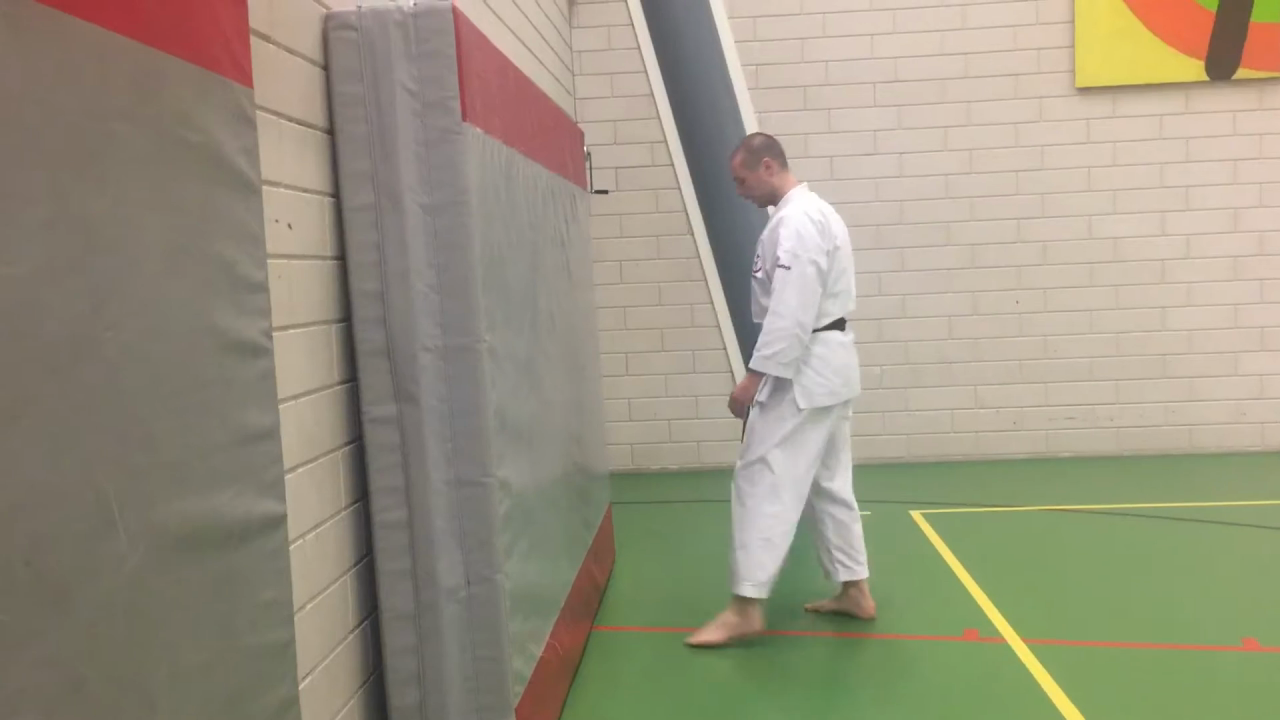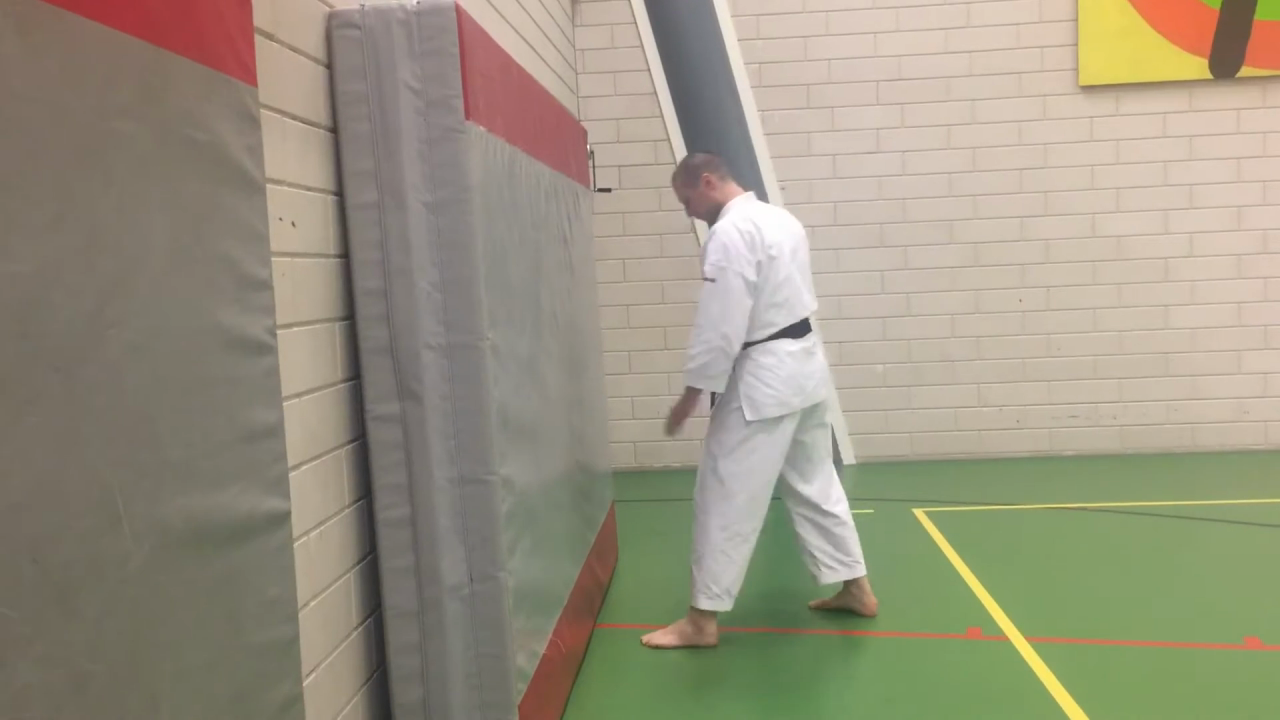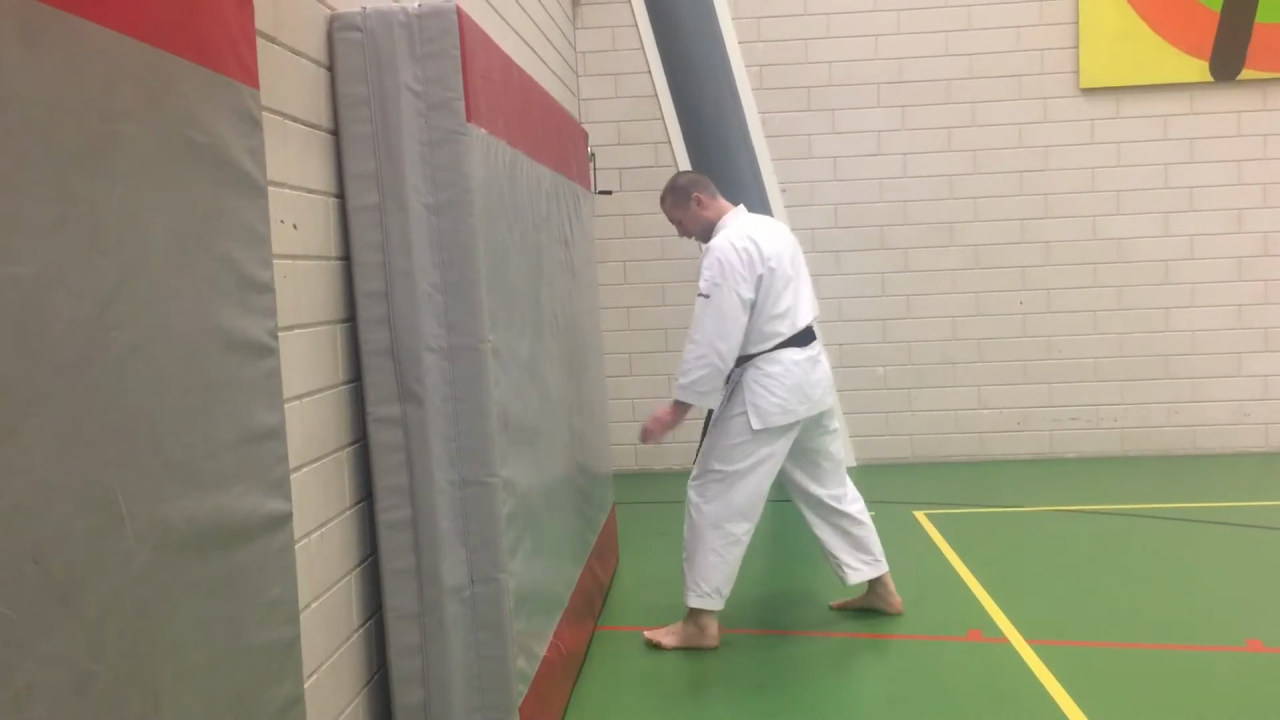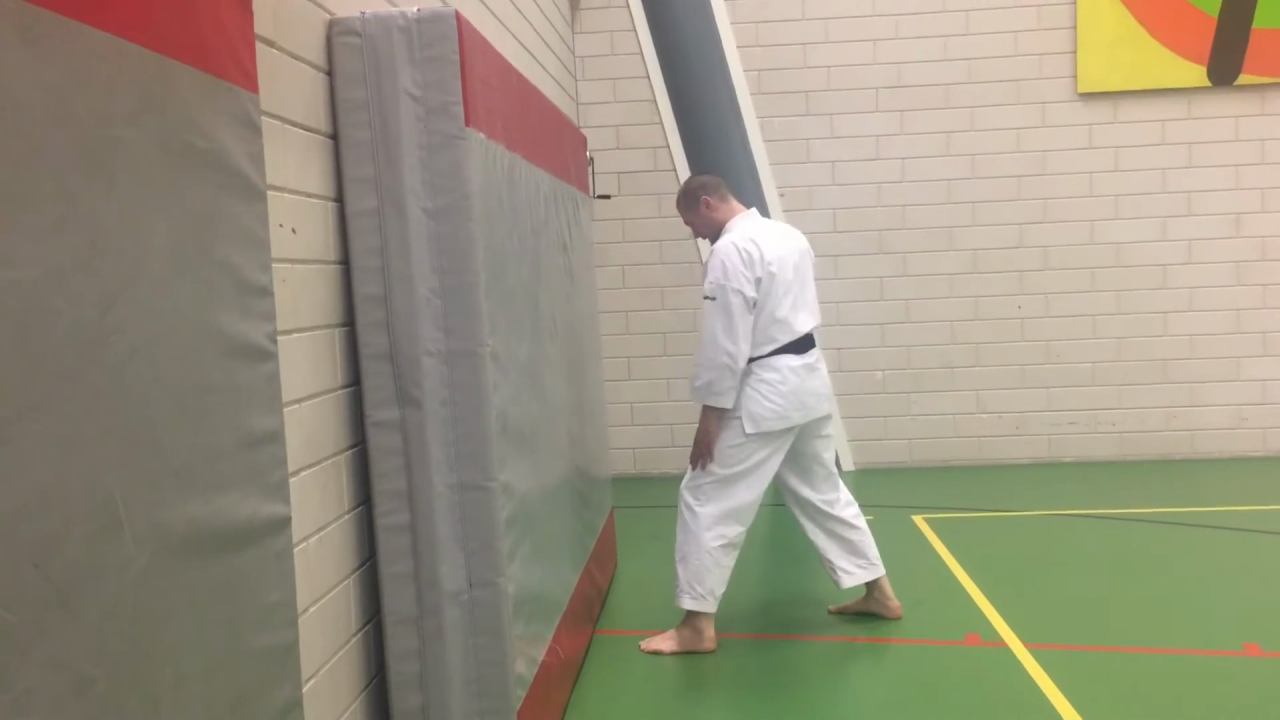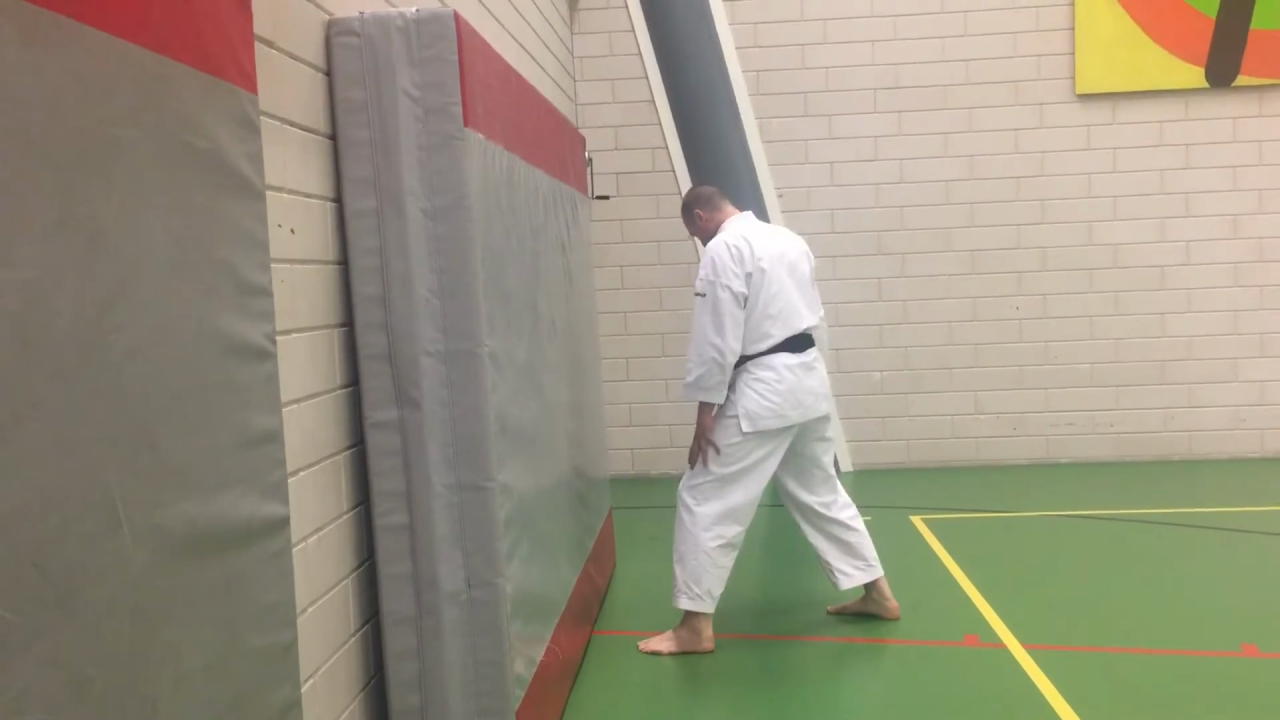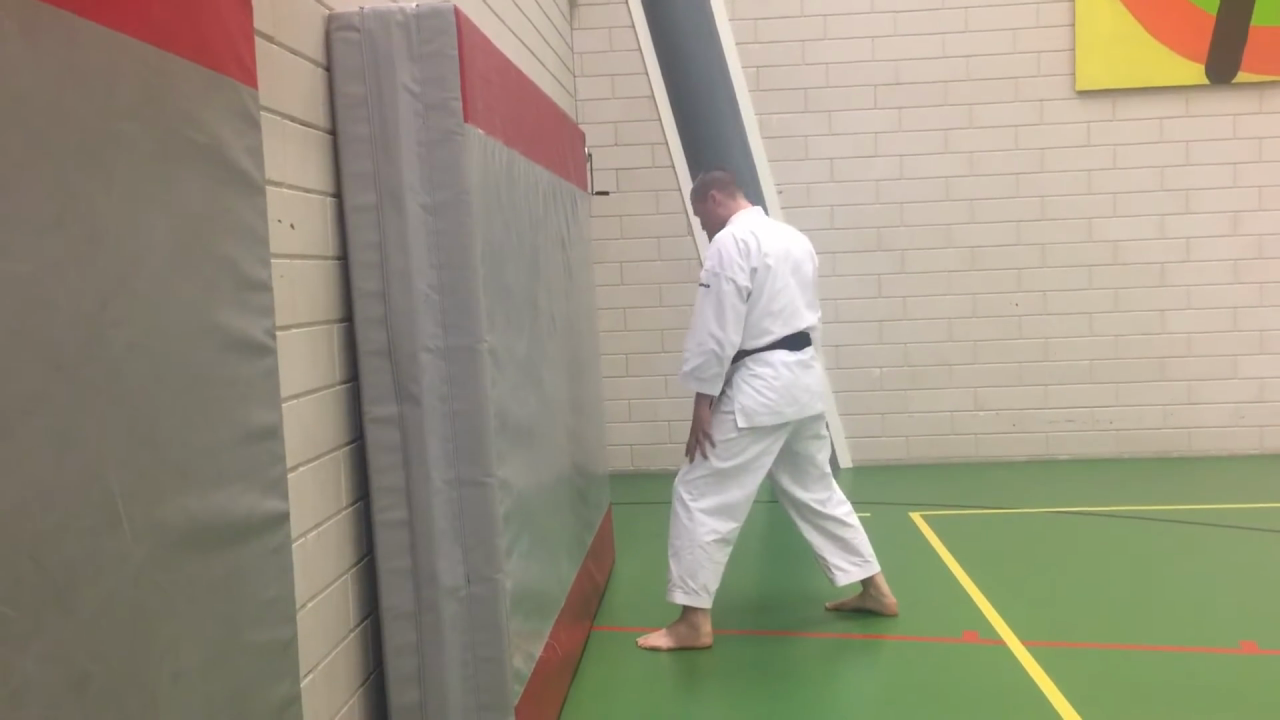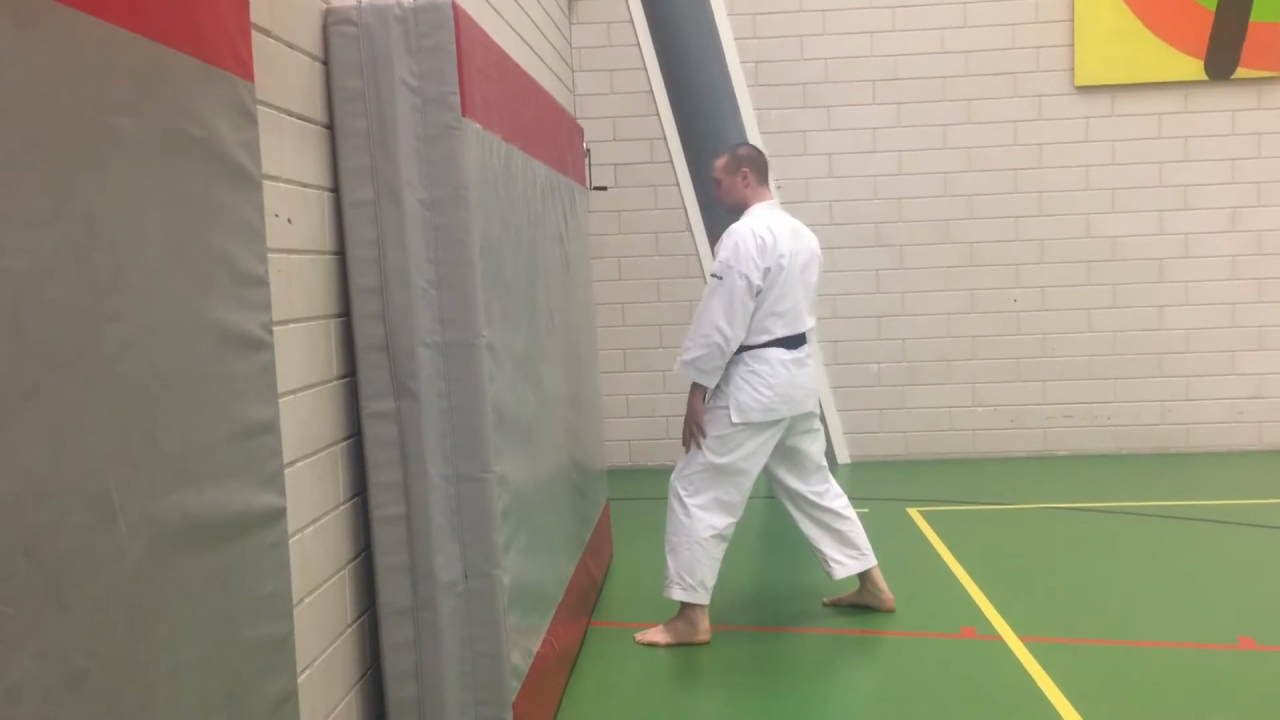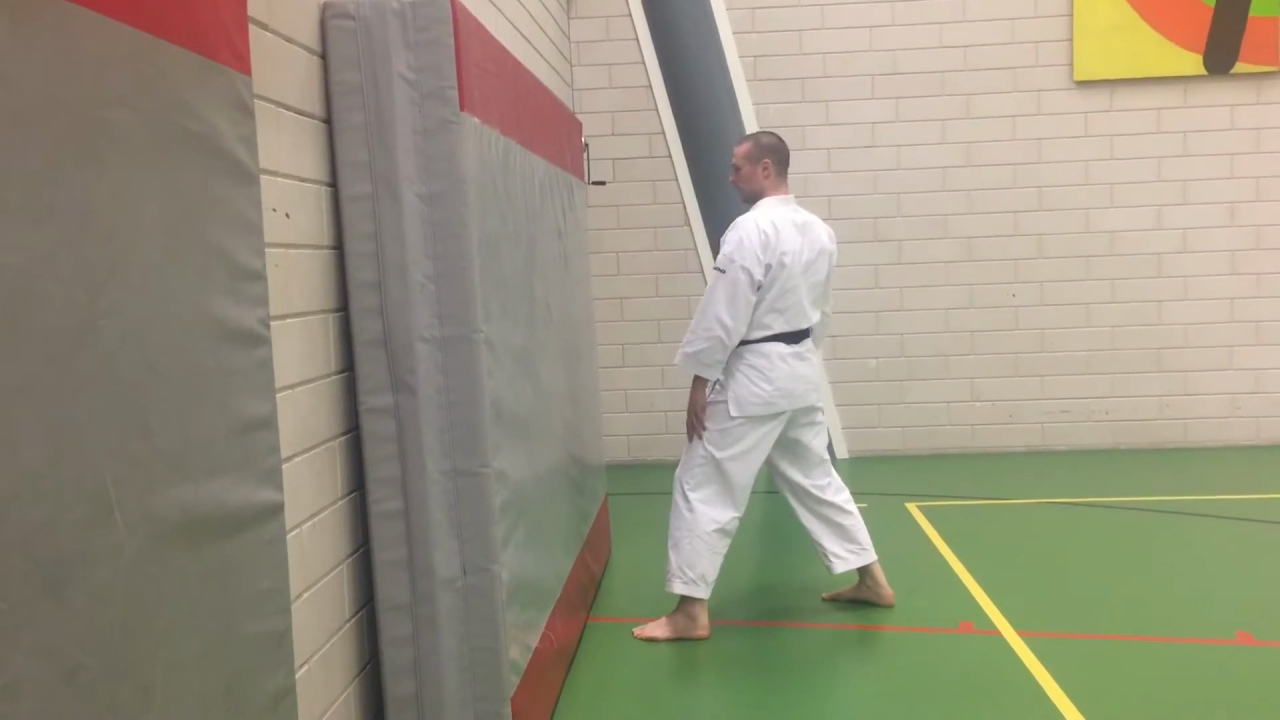
dt=0.3s
person 1, frame 1
left shoulder: (794, 221)
right shoulder: (818, 212)
left elbow: (789, 314)
left wrist: (755, 377)
right wrist: (765, 374)
left hip: (808, 368)
right hip: (832, 361)
left knee: (764, 481)
right knee: (831, 482)
left ankle: (745, 606)
right ankle: (855, 591)
person 1, frame 2
left shoulder: (730, 234)
right shoulder: (781, 219)
left elbow: (719, 327)
left wrist: (692, 394)
left hip: (765, 375)
right hip: (804, 363)
left knee: (724, 493)
right knee: (814, 483)
left ankle: (702, 619)
right ankle: (855, 588)
person 1, frame 3
left shoulder: (725, 250)
right shoulder: (772, 229)
left elbow: (713, 341)
left wrist: (678, 407)
left hip: (769, 384)
right hip: (809, 371)
left knee: (716, 497)
right knee: (828, 487)
left ankle: (701, 619)
right ankle: (880, 587)
person 1, frame 4
left shoulder: (731, 251)
right shoulder: (788, 235)
left elbow: (725, 344)
left wrist: (710, 416)
left hip: (767, 389)
right hip: (808, 377)
left knee: (707, 498)
right knee: (823, 491)
left ankle: (698, 624)
right ankle: (879, 592)
person 1, frame 5
left shoulder: (723, 249)
right shoulder: (789, 239)
left elbow: (715, 341)
left wrist: (705, 413)
left hip: (763, 389)
right hip: (808, 378)
left knee: (706, 501)
right knee: (821, 493)
left ankle: (695, 624)
right ankle: (877, 592)
person 1, frame 6
left shoulder: (730, 242)
right shoulder: (794, 238)
left elbow: (716, 331)
left wrist: (702, 403)
left hip: (759, 386)
right hip: (804, 377)
left knee: (701, 496)
right knee: (816, 490)
left ankle: (694, 620)
right ankle: (875, 589)
person 1, frame 7
left shoulder: (745, 235)
right shoulder: (802, 235)
left elbow: (719, 323)
left wrist: (697, 394)
left hip: (752, 382)
right hip: (795, 375)
left knee: (698, 491)
right knee: (812, 484)
left ankle: (691, 617)
right ankle: (872, 584)
person 1, frame 8
left shoulder: (751, 230)
right shoulder: (819, 231)
left elbow: (721, 316)
left wrist: (699, 384)
left hip: (753, 376)
right hip: (800, 371)
left knee: (703, 487)
right knee: (816, 479)
left ankle: (690, 611)
right ankle: (871, 579)
